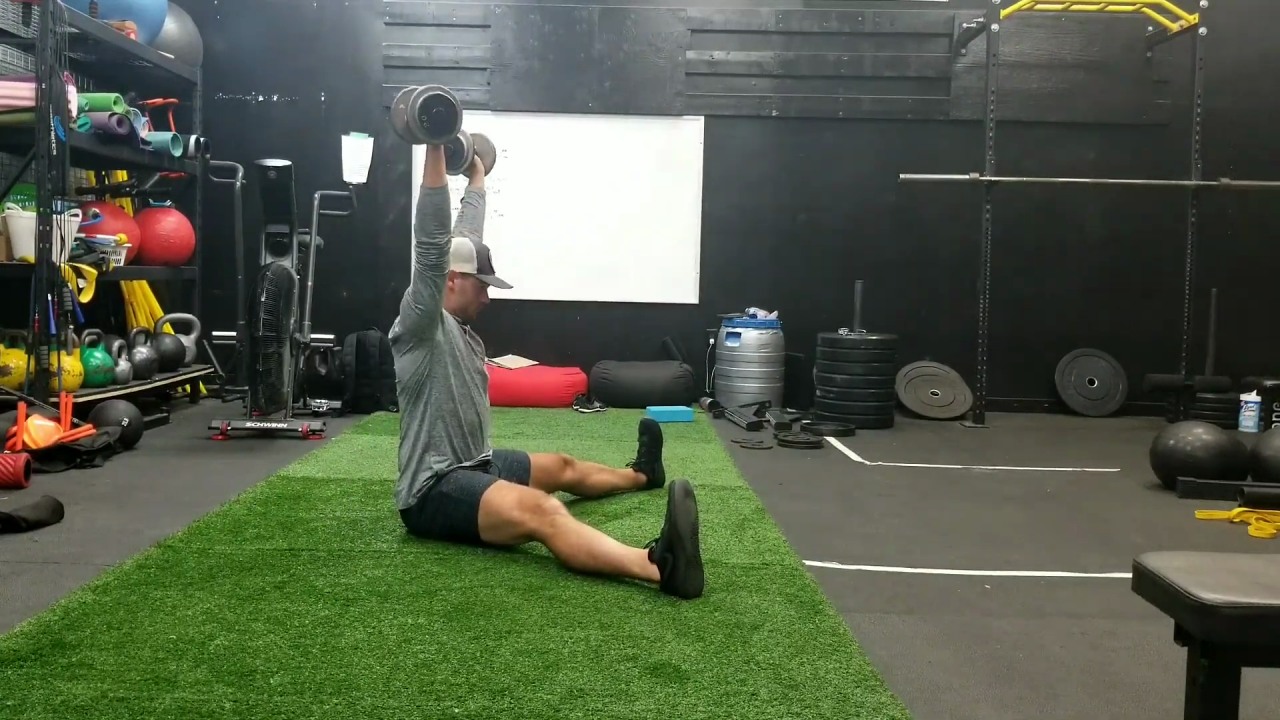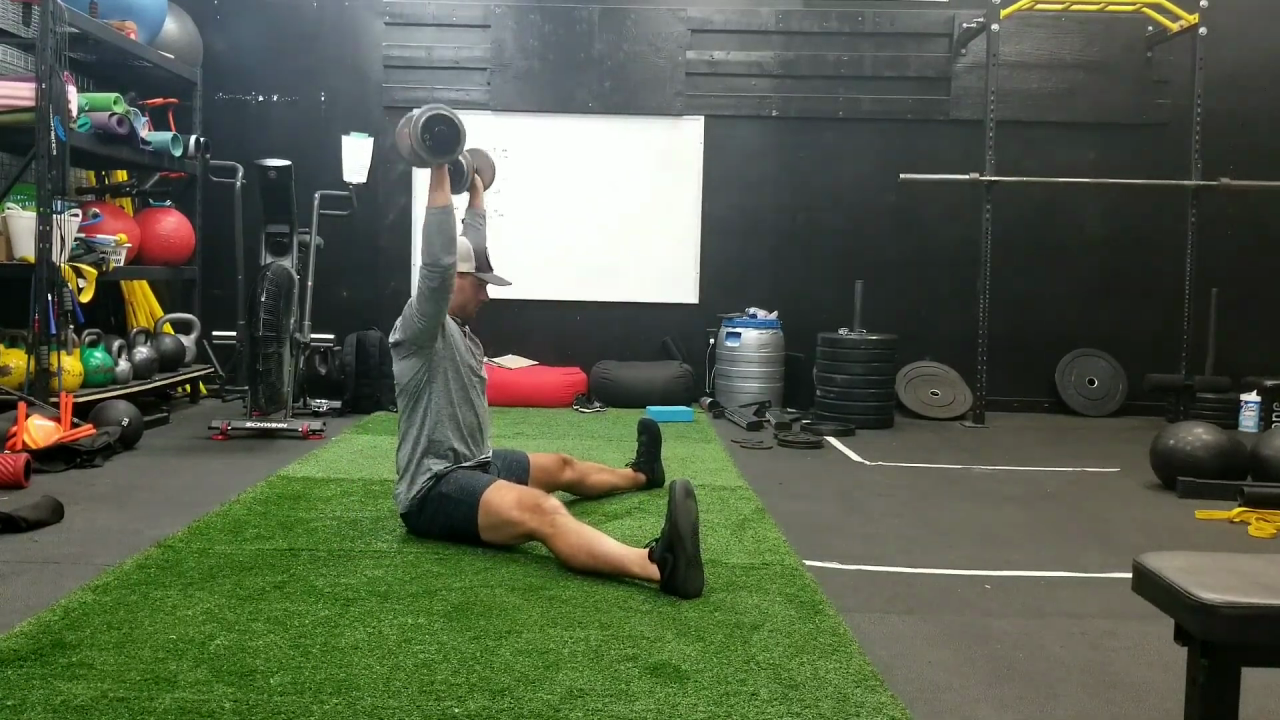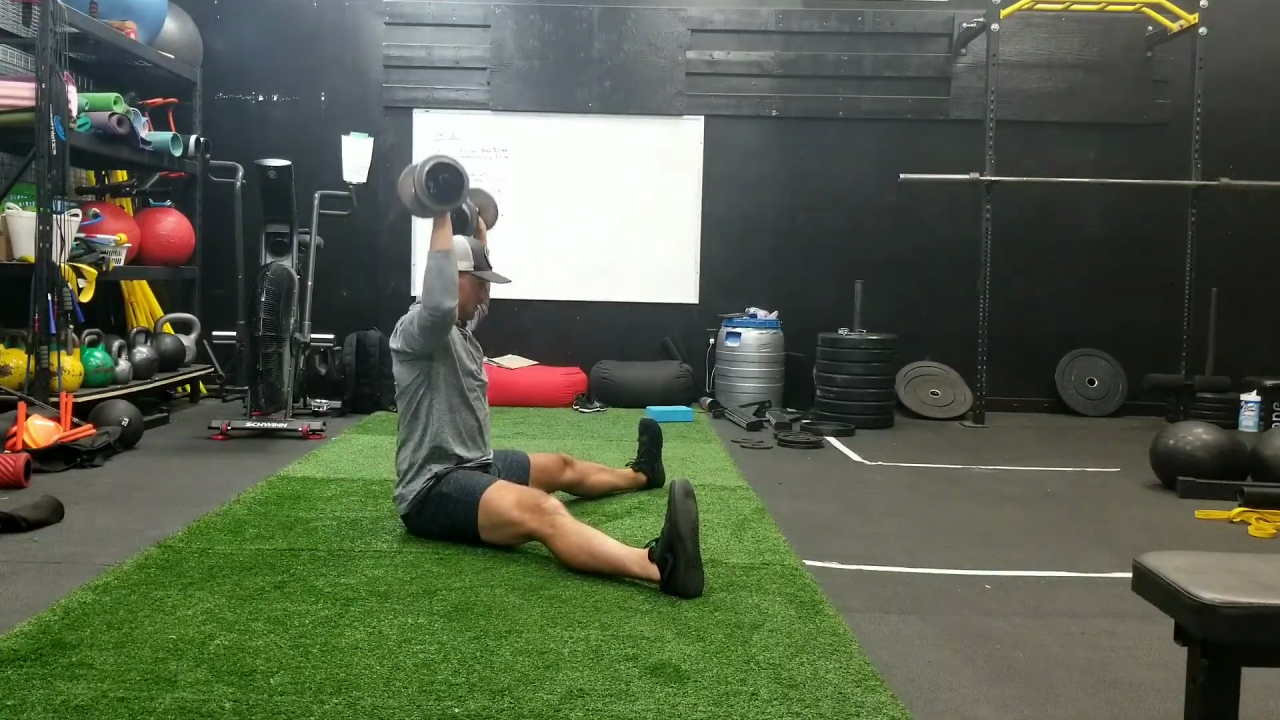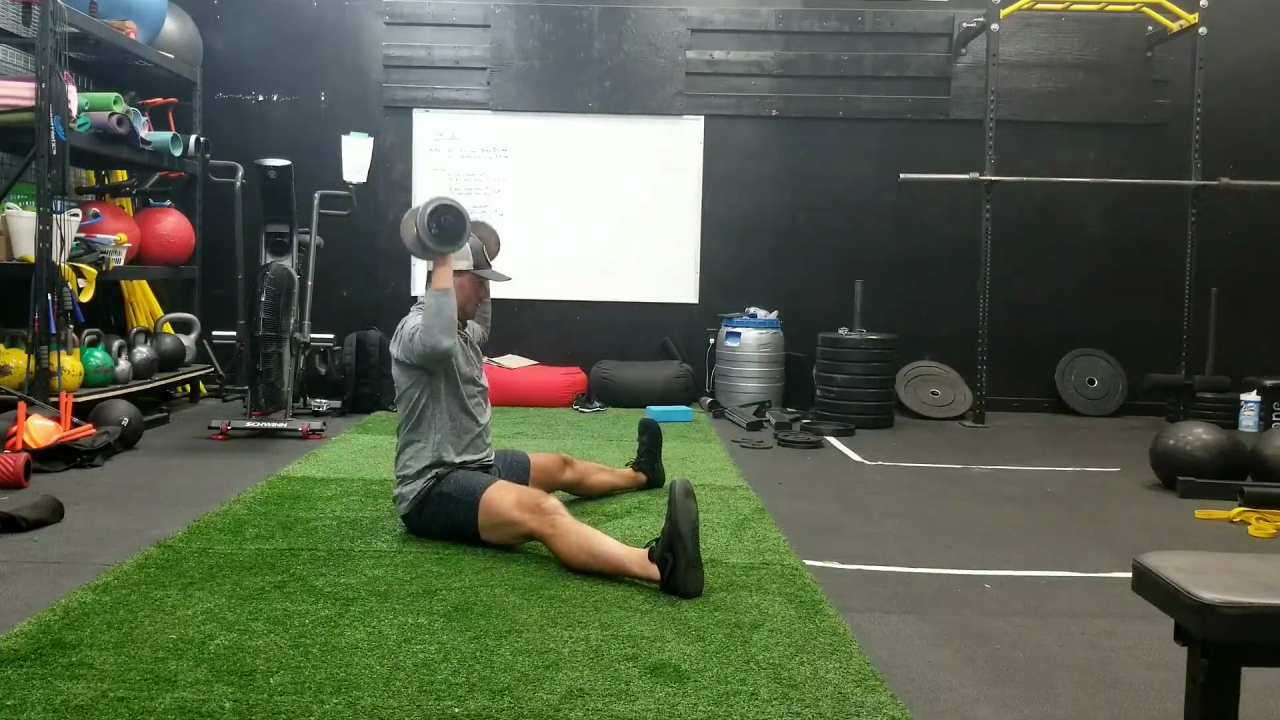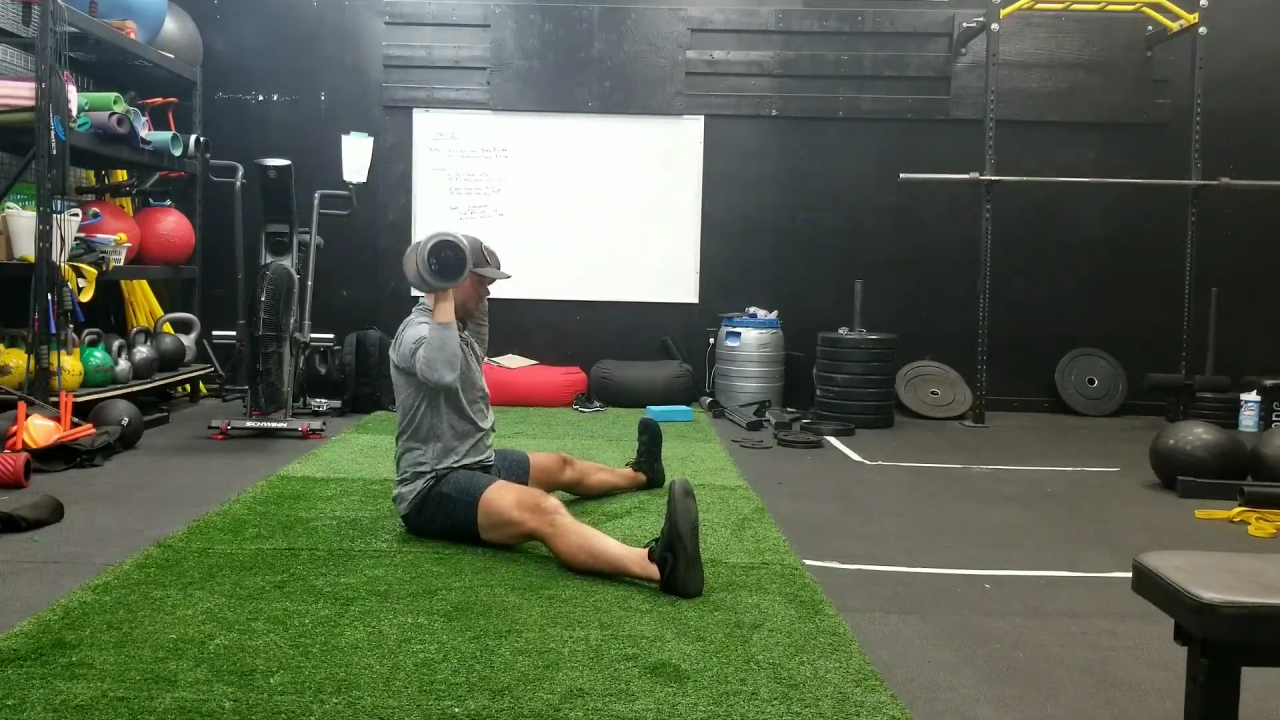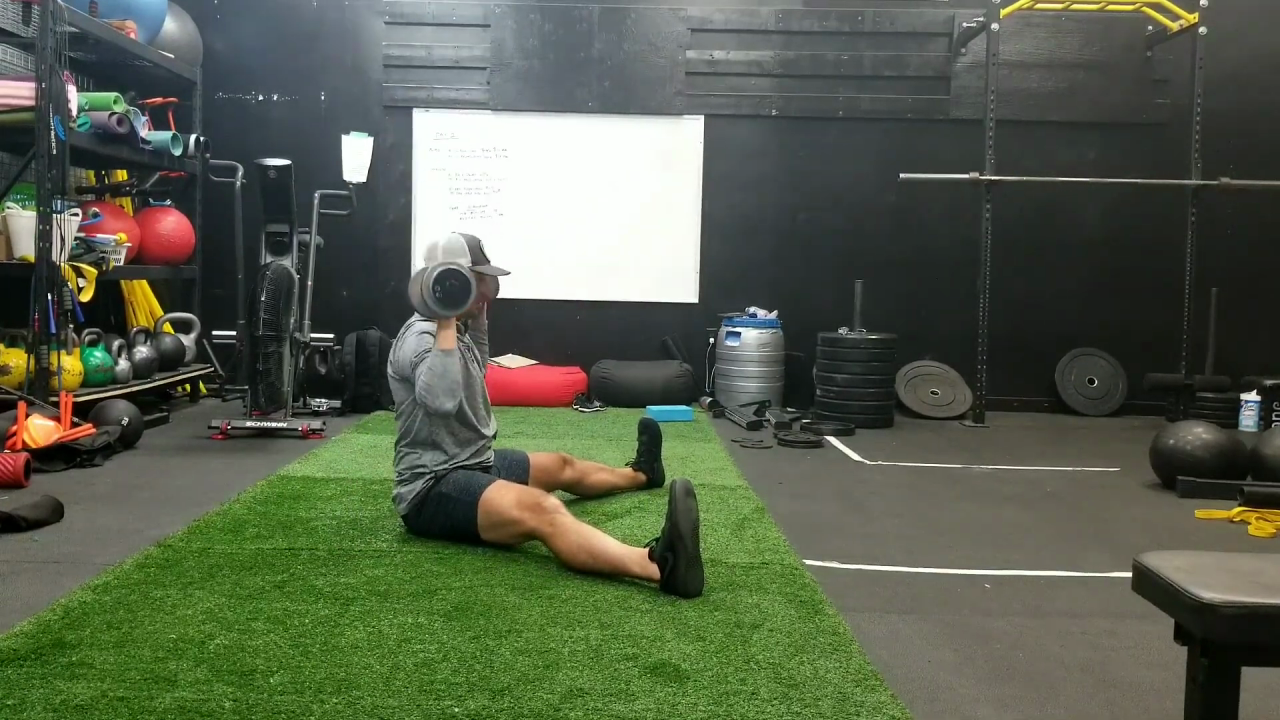
dt=0.2s
person 1, frame 1
left shoulder: (451, 323)
right shoulder: (421, 324)
left elbow: (465, 239)
right elbow: (432, 243)
left wrist: (476, 176)
right wrist: (434, 148)
left hip: (473, 466)
right hip: (434, 489)
left knee: (563, 468)
right knee: (540, 512)
left ankle: (641, 474)
right ankle: (660, 566)
person 1, frame 2
left shoulder: (450, 322)
right shoulder: (419, 326)
left elbow: (464, 255)
right elbow: (437, 265)
left wrist: (475, 193)
right wrist: (439, 173)
left hip: (473, 464)
right hip: (433, 489)
left knee: (562, 467)
right knee: (540, 510)
left ankle: (641, 474)
right ankle: (659, 566)
person 1, frame 3
left shoulder: (452, 323)
right shoulder: (417, 323)
left elbow: (469, 301)
right elbow: (441, 304)
left wrist: (476, 229)
right wrist: (441, 220)
left hip: (473, 463)
right hip: (433, 487)
left knee: (562, 467)
right knee: (540, 511)
left ankle: (641, 474)
right ankle: (660, 567)
person 1, frame 4
left shoulder: (454, 323)
right shoulder: (418, 326)
left elbow: (476, 332)
right elbow: (442, 345)
right wrist: (442, 259)
left hip: (473, 463)
right hip: (433, 488)
left knee: (562, 467)
right knee: (540, 511)
left ankle: (641, 473)
right ankle: (659, 565)
person 1, frame 5
left shoulder: (451, 327)
right shoulder: (420, 332)
left elbow: (473, 357)
right elbow: (442, 375)
left wrist: (476, 301)
right wrist: (443, 296)
right hip: (433, 489)
left knee: (562, 466)
right knee: (540, 511)
left ankle: (641, 473)
right ankle: (659, 565)
person 1, frame 6
left shoulder: (447, 327)
right shoulder: (421, 339)
right elbow: (443, 400)
left wrist: (477, 313)
right wrist: (446, 323)
right hip: (432, 489)
left knee: (562, 466)
right knee: (541, 511)
left ankle: (641, 474)
right ankle: (659, 565)
